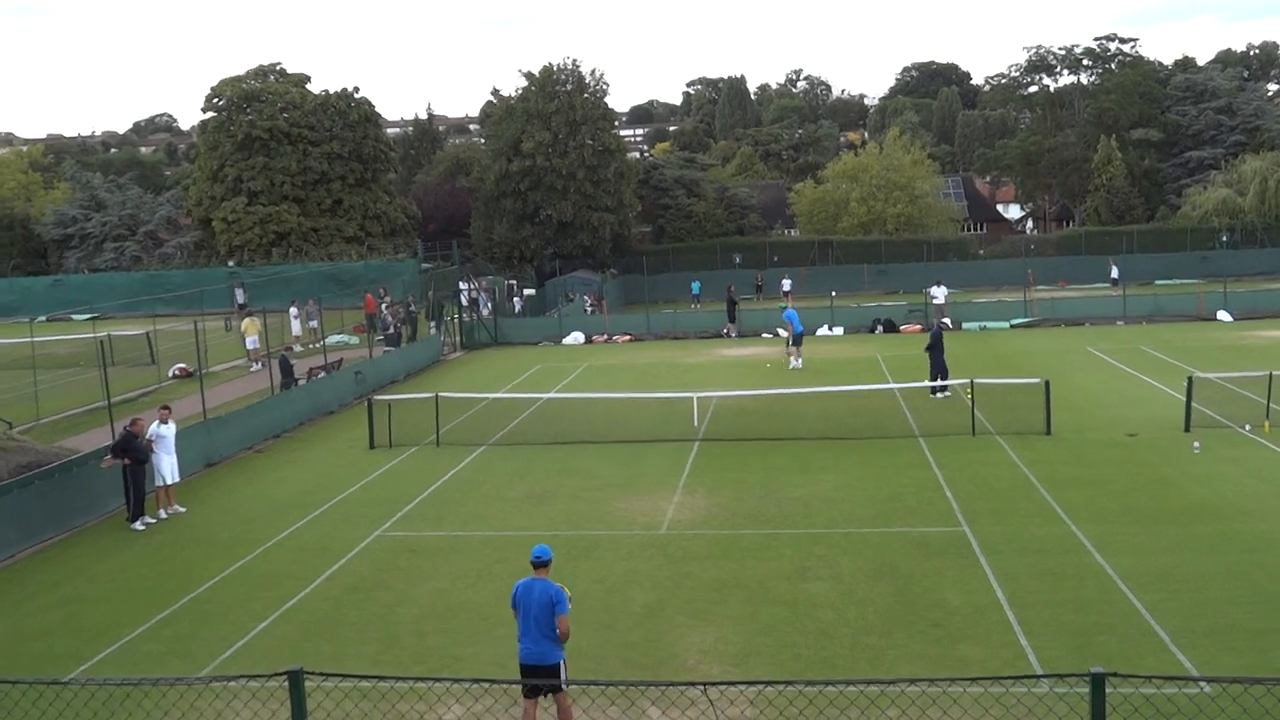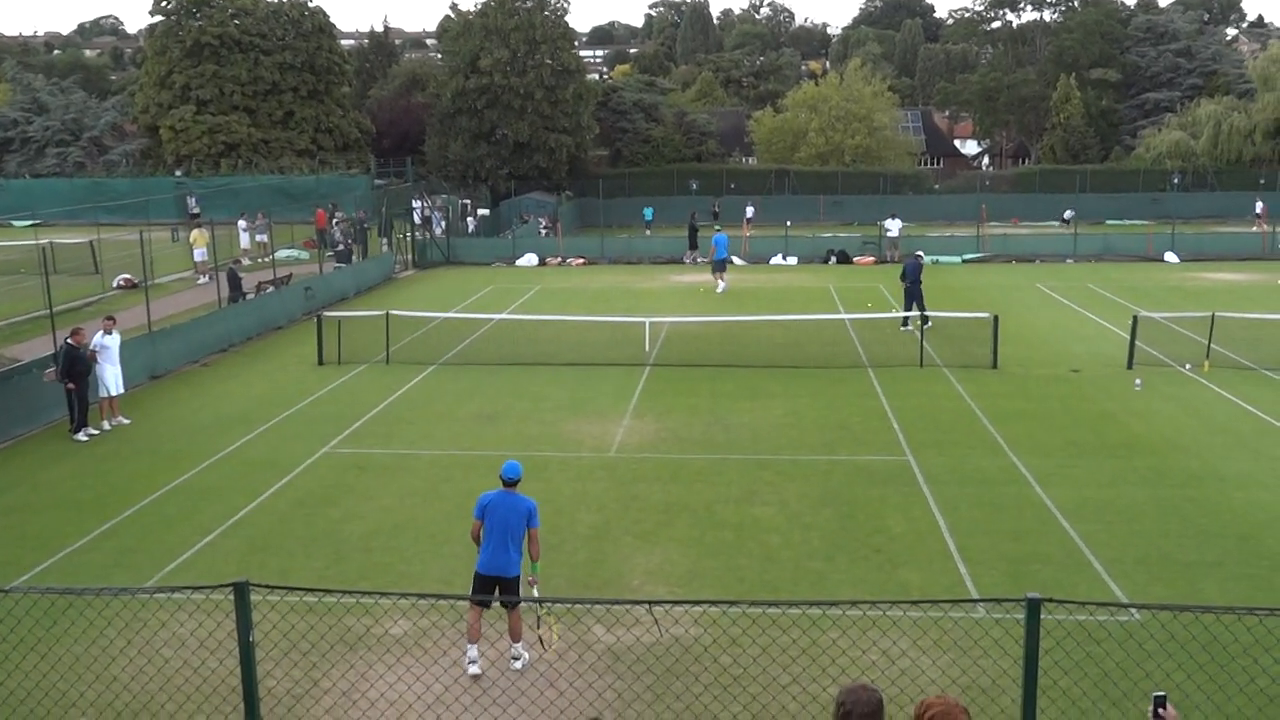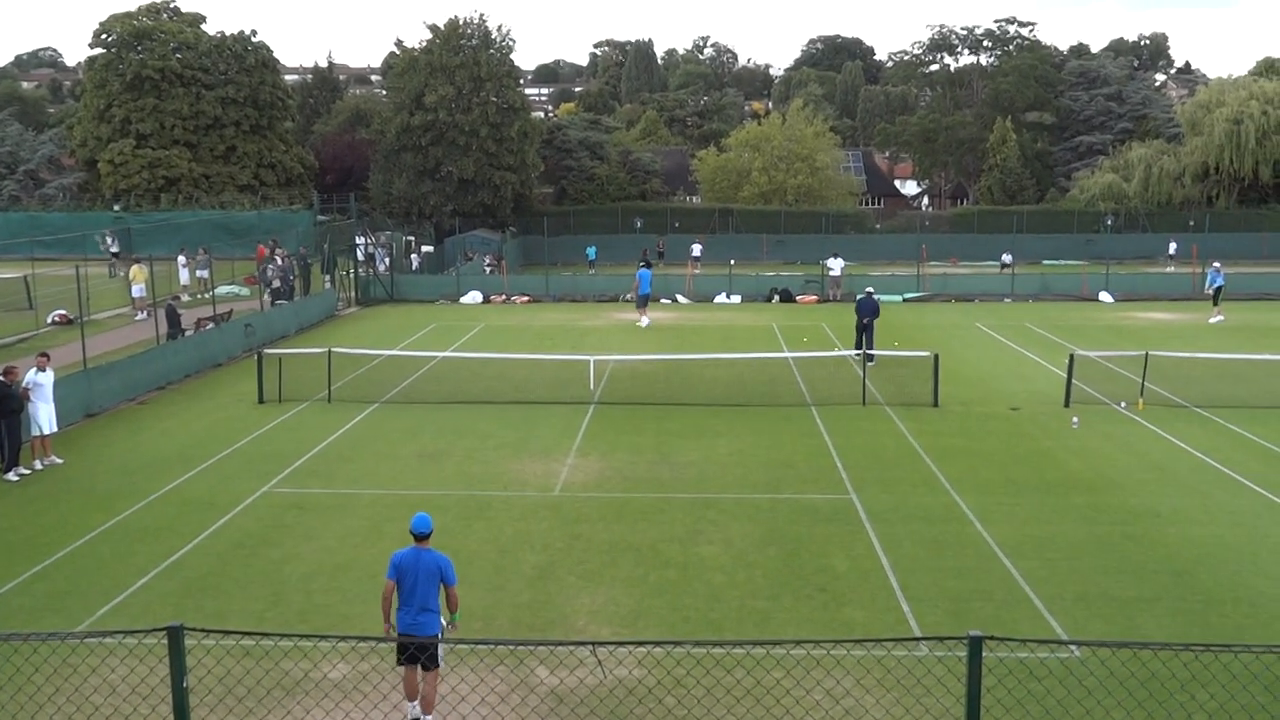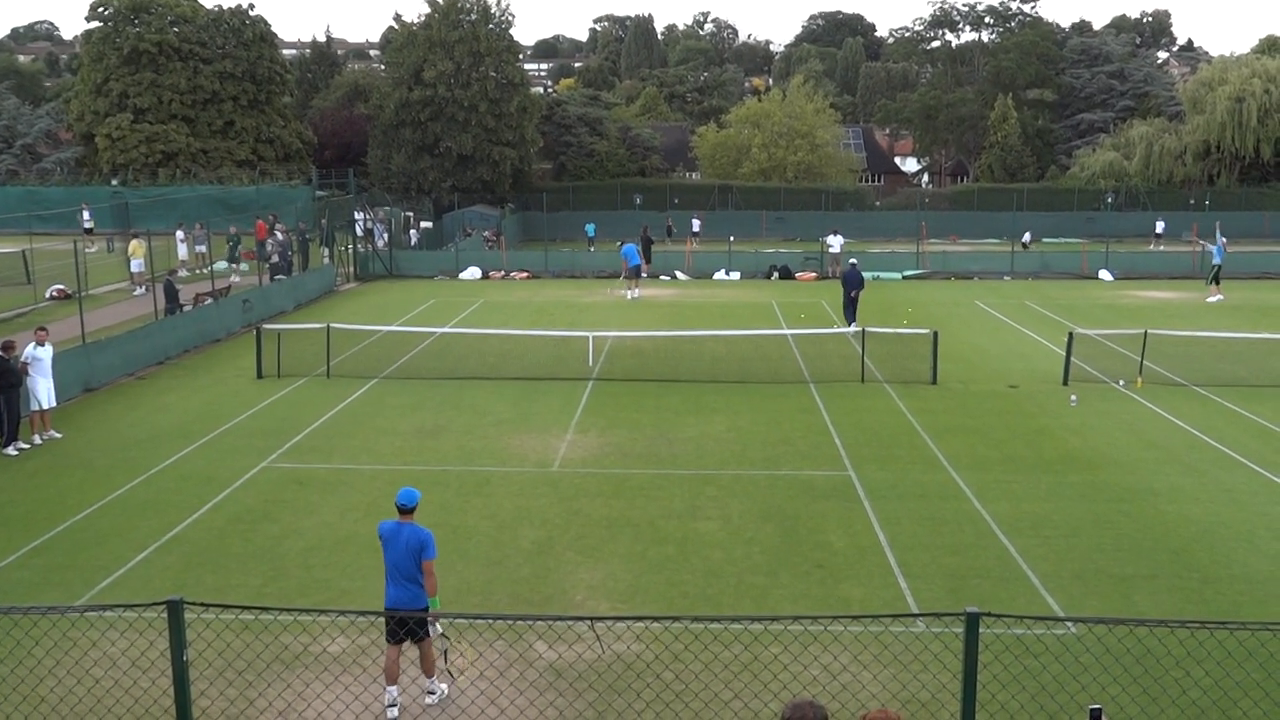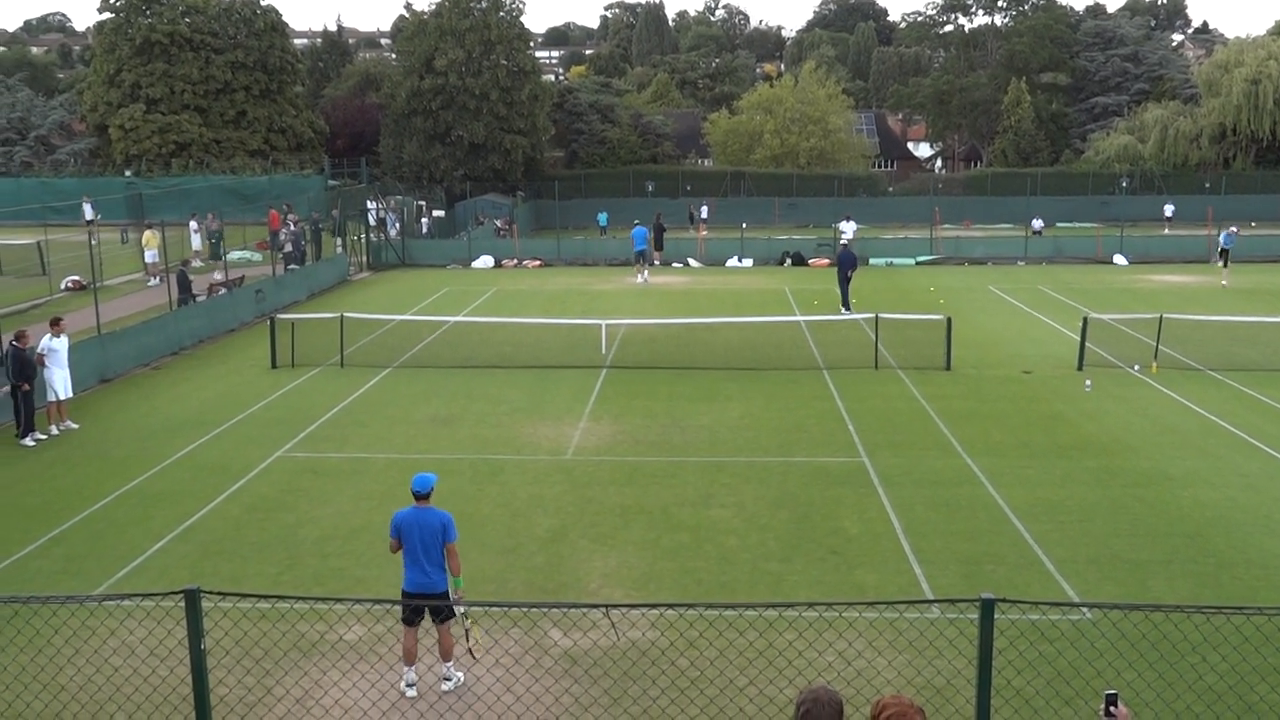
dt=1s
person 1, frame 1
left shoulder: (518, 587)
right shoulder: (556, 591)
right elbow: (564, 630)
right wrist: (561, 643)
left hip: (526, 655)
right hip: (551, 656)
left knee: (529, 703)
right knee: (561, 699)
person 1, frame 2
left shoulder: (485, 499)
right shoulder: (529, 505)
left elbow: (474, 532)
right elbow: (533, 540)
right wrist: (534, 569)
left hip: (485, 567)
right hip: (511, 569)
left knee: (475, 610)
right knee: (513, 612)
left ankle: (472, 659)
right ankle: (517, 656)
person 1, frame 3
left shoulder: (398, 558)
right shoulder: (442, 561)
left elbow: (387, 594)
right elbow: (451, 596)
left wrist: (386, 621)
right wrist: (453, 618)
left hip: (404, 626)
right hip: (429, 628)
left knee: (410, 670)
right knee: (430, 676)
person 1, frame 4
left shoulder: (383, 529)
right shoulder: (424, 535)
right elbow: (428, 573)
right wrist: (434, 606)
left hip: (392, 602)
right hip: (418, 602)
left knee: (393, 650)
right knee: (425, 647)
left ankle: (391, 701)
right ankle: (432, 691)
person 1, frame 5
left shoulder: (399, 517)
right shoulder: (444, 518)
left elbow: (393, 548)
right elbow: (452, 554)
right wrist: (458, 584)
left hip: (411, 586)
right hip: (438, 586)
left knee: (410, 632)
right knee: (444, 630)
left ankle: (409, 682)
right ankle: (449, 677)
